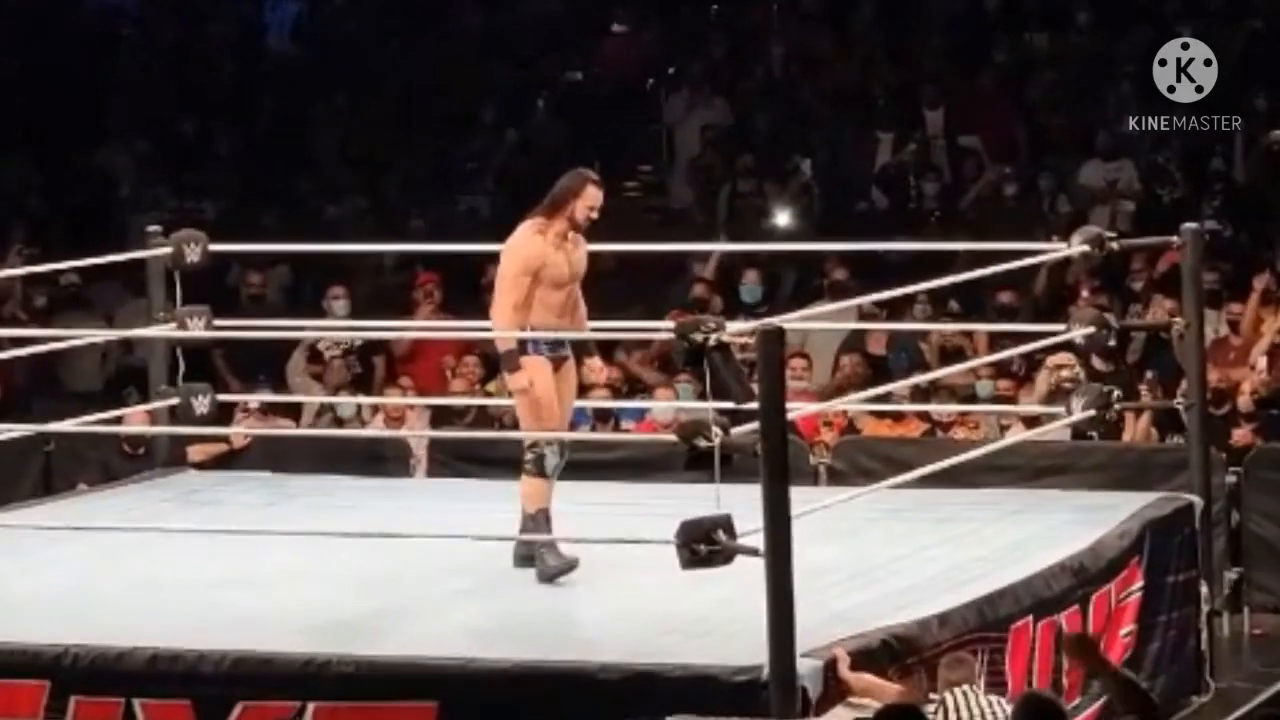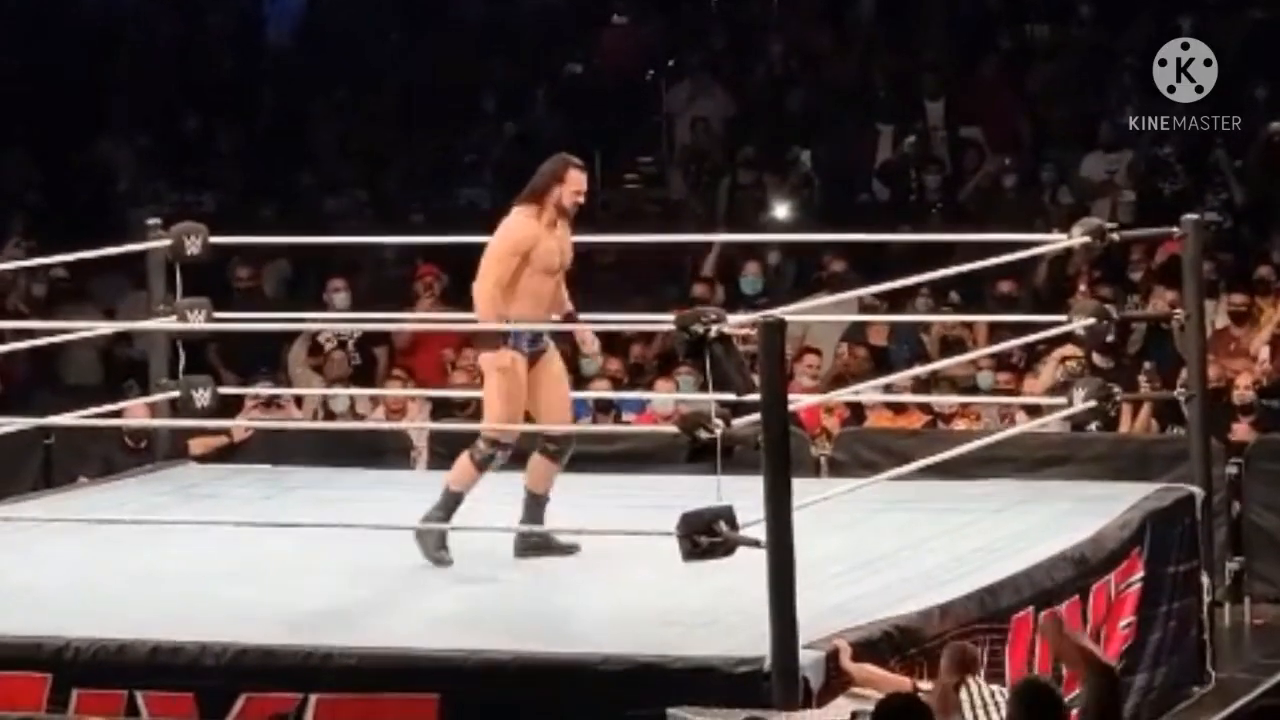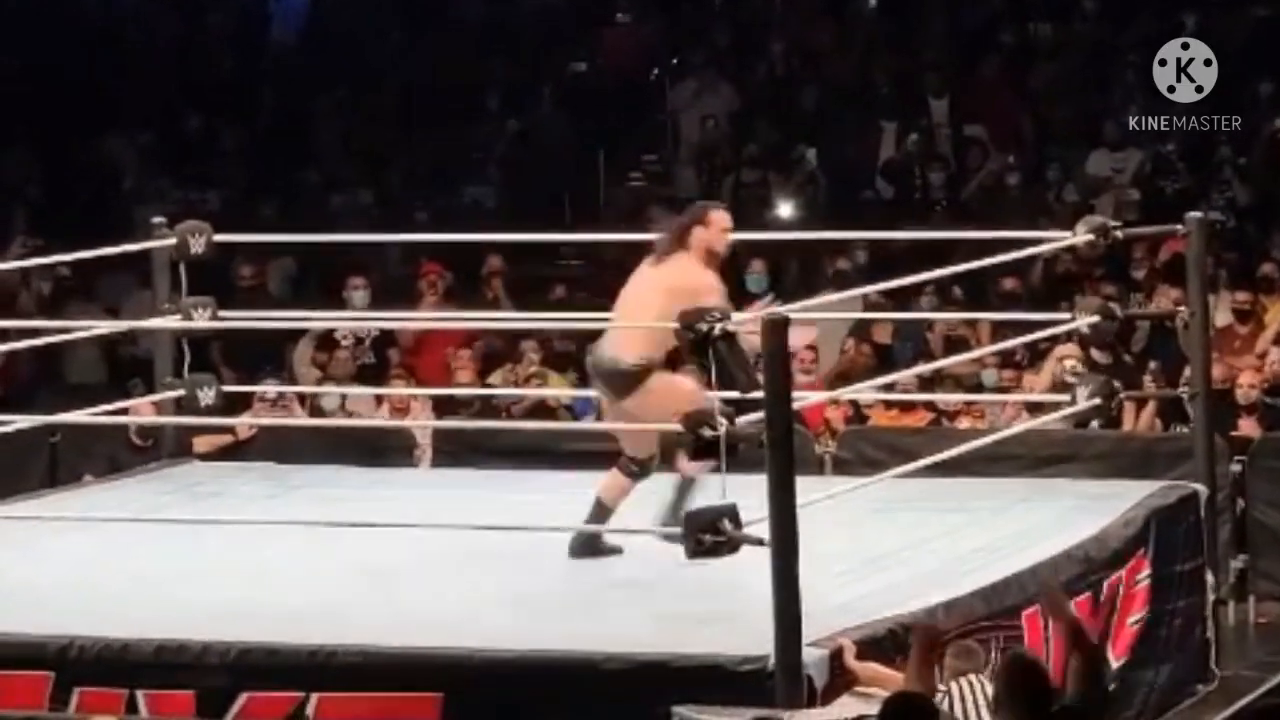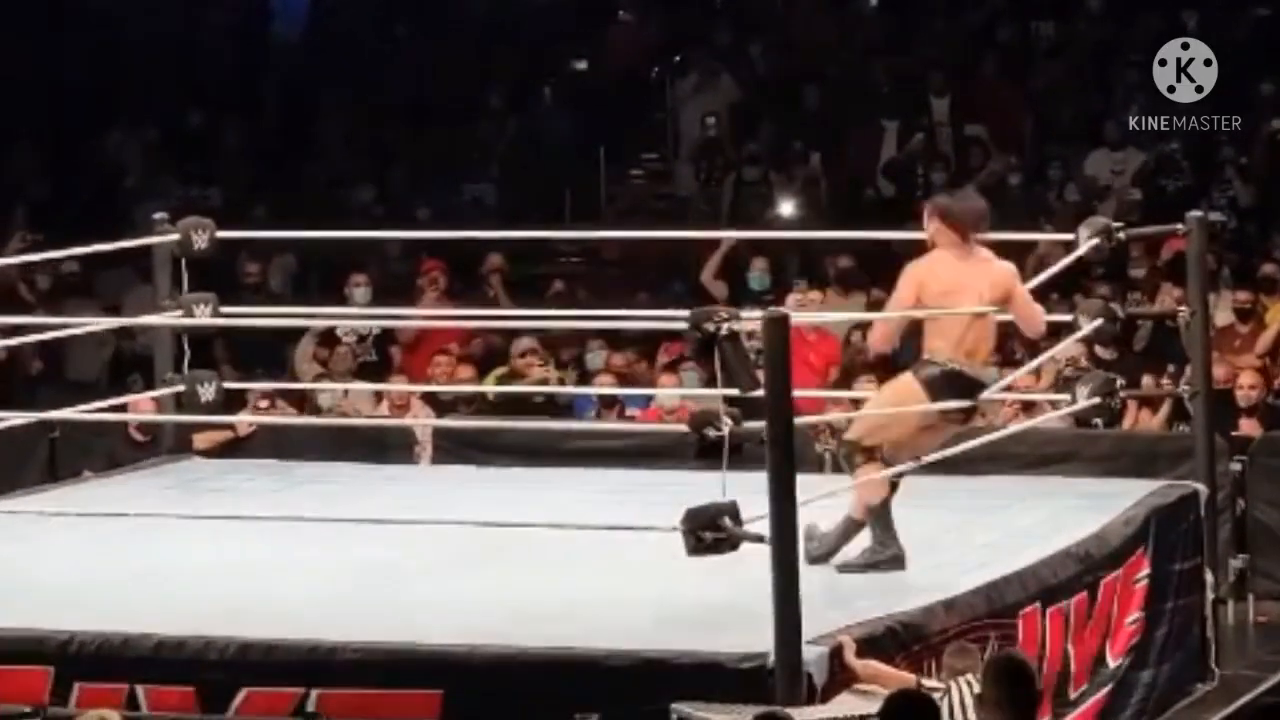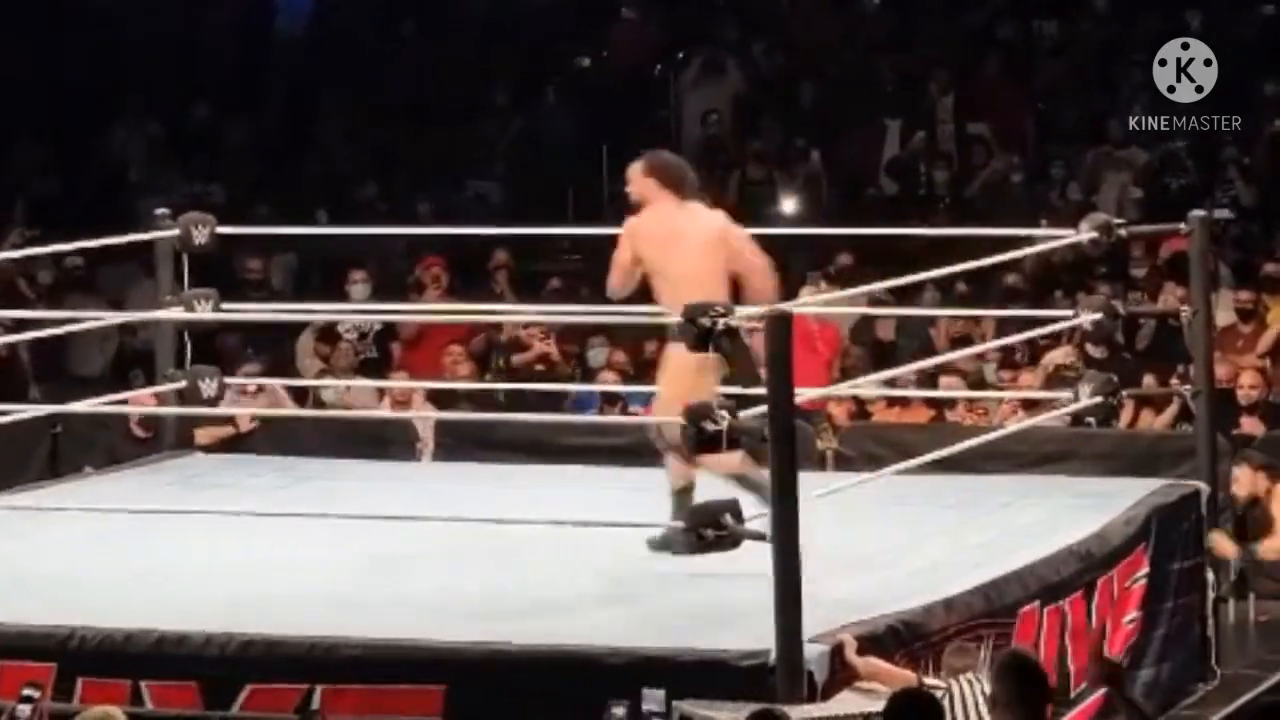
dt=0.5s
person 1, frame 1
left shoulder: (577, 242)
right shoulder: (529, 242)
right elbow: (504, 308)
left wrist: (589, 351)
right wrist: (511, 366)
left hip: (560, 347)
right hip: (528, 346)
left knee: (553, 447)
right knee: (543, 444)
left ankle: (531, 542)
right ankle: (542, 545)
person 1, frame 2
left shoulder: (561, 226)
right shoulder: (521, 226)
right elbow: (485, 285)
left wrist: (574, 322)
right wrist: (490, 344)
left hip: (539, 339)
right hip: (508, 338)
left knee: (561, 435)
right knee: (498, 439)
left ankle: (532, 530)
right ankle: (437, 520)
person 1, frame 3
left shoulder: (657, 264)
right shoulder: (699, 277)
right elbow: (720, 331)
left hip: (605, 363)
right hip: (628, 372)
left knee: (641, 456)
right knee: (713, 421)
left ankle: (588, 537)
right ankle: (676, 516)
person 1, frame 4
left shoulder: (920, 270)
right shoulder: (1002, 271)
left elbow: (881, 341)
right elbow: (1036, 328)
left wrist: (875, 345)
left hip: (932, 377)
right hip: (968, 390)
left knee: (856, 446)
right knee: (885, 460)
left ankle: (885, 543)
right ankle: (841, 535)
person 1, frame 5
left shoulder: (639, 226)
right shoulder: (716, 220)
left elbow: (616, 287)
right elbow: (760, 270)
left wrist: (640, 267)
left knee: (676, 436)
right knee: (671, 431)
left ankle: (760, 482)
right ankle: (683, 523)
